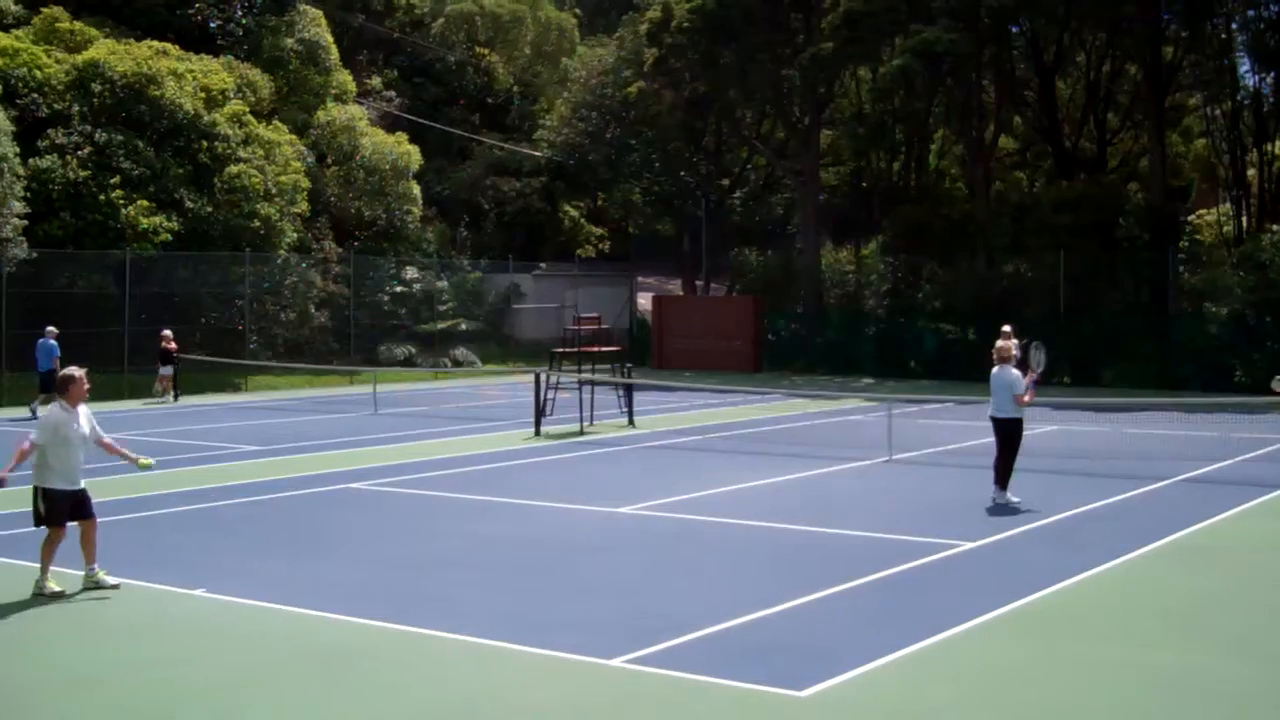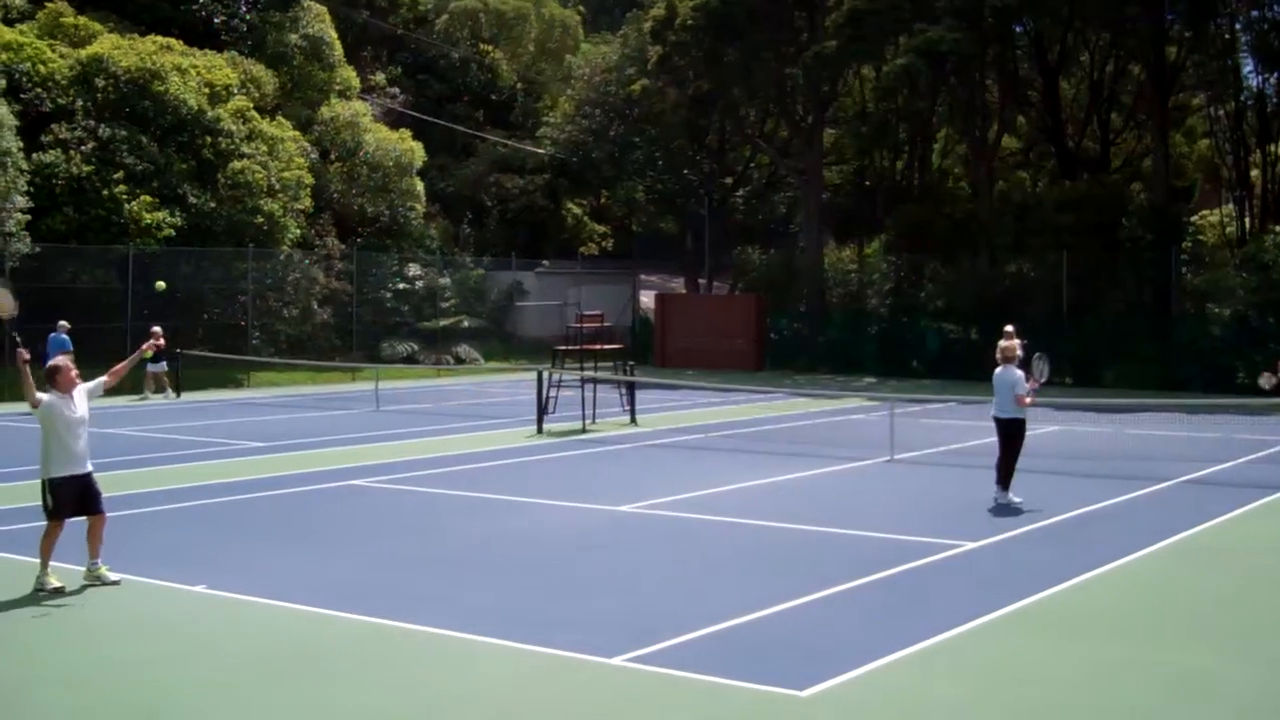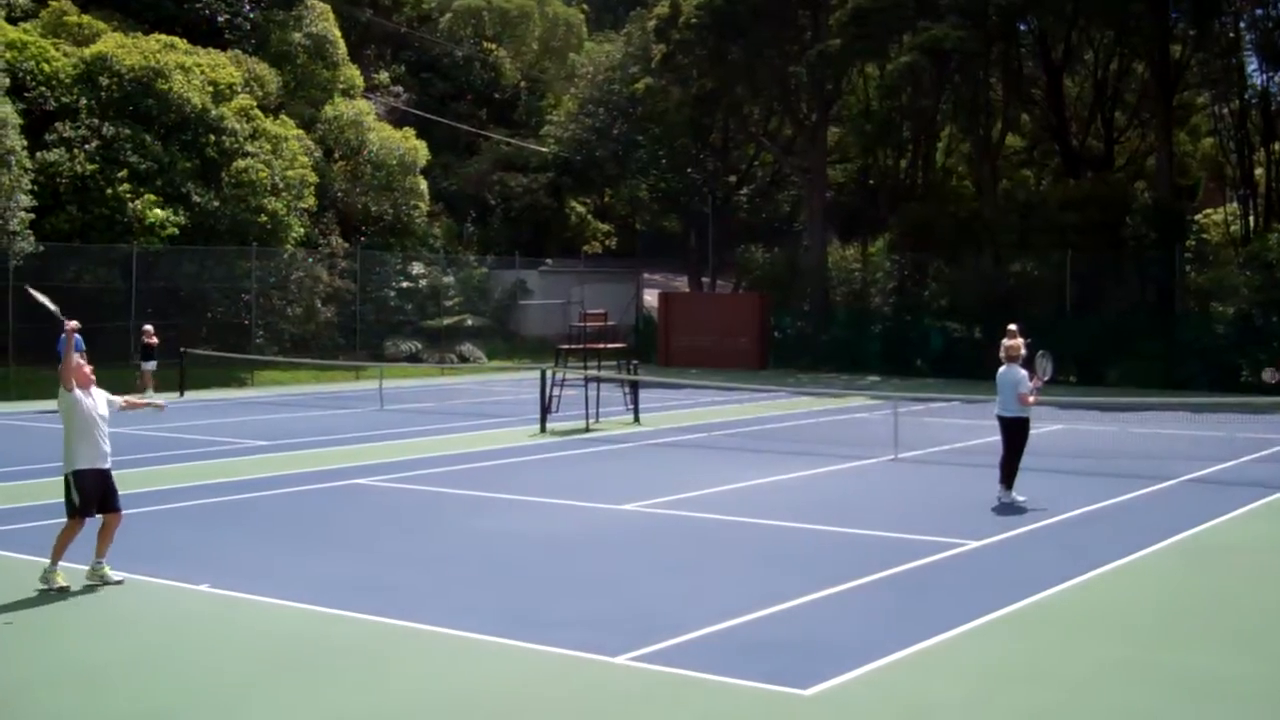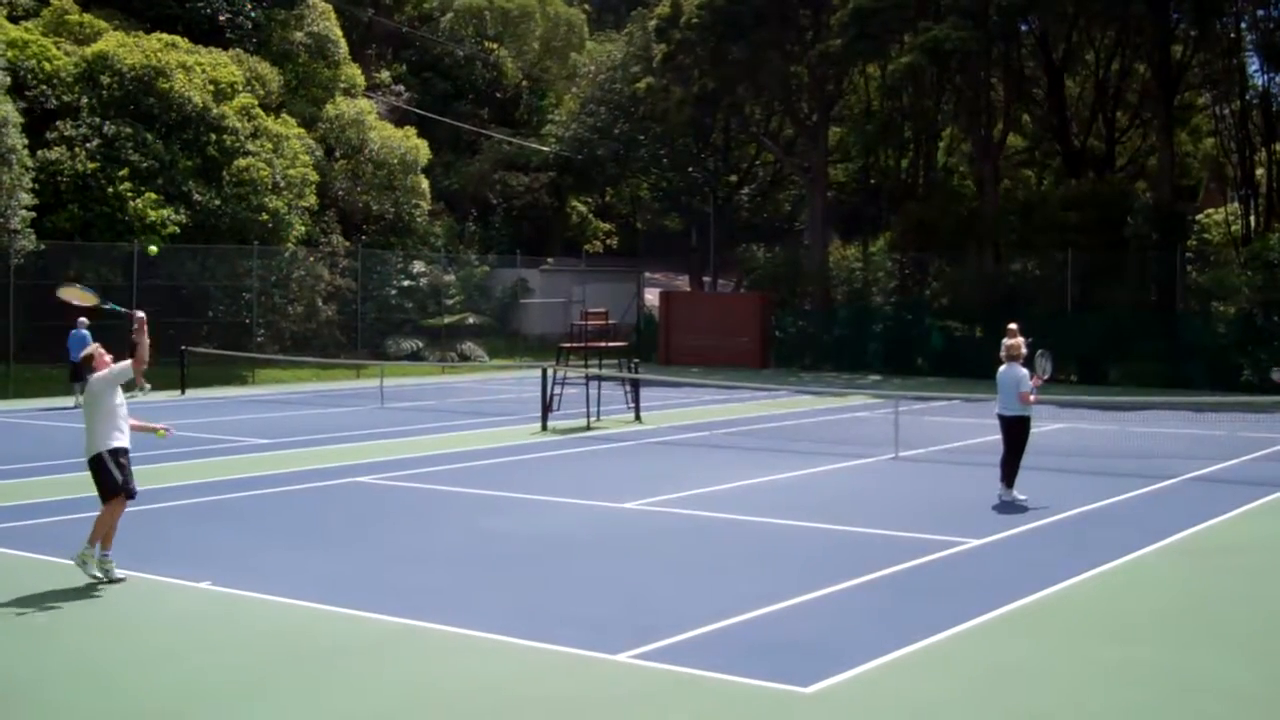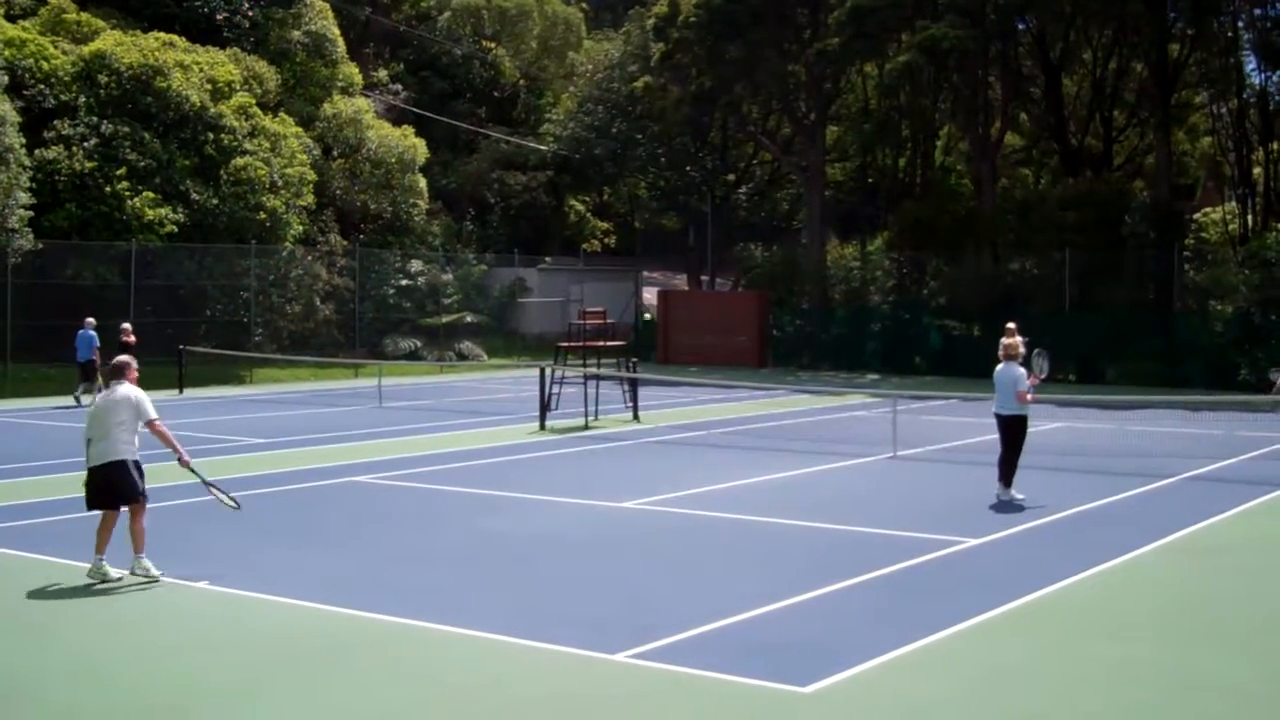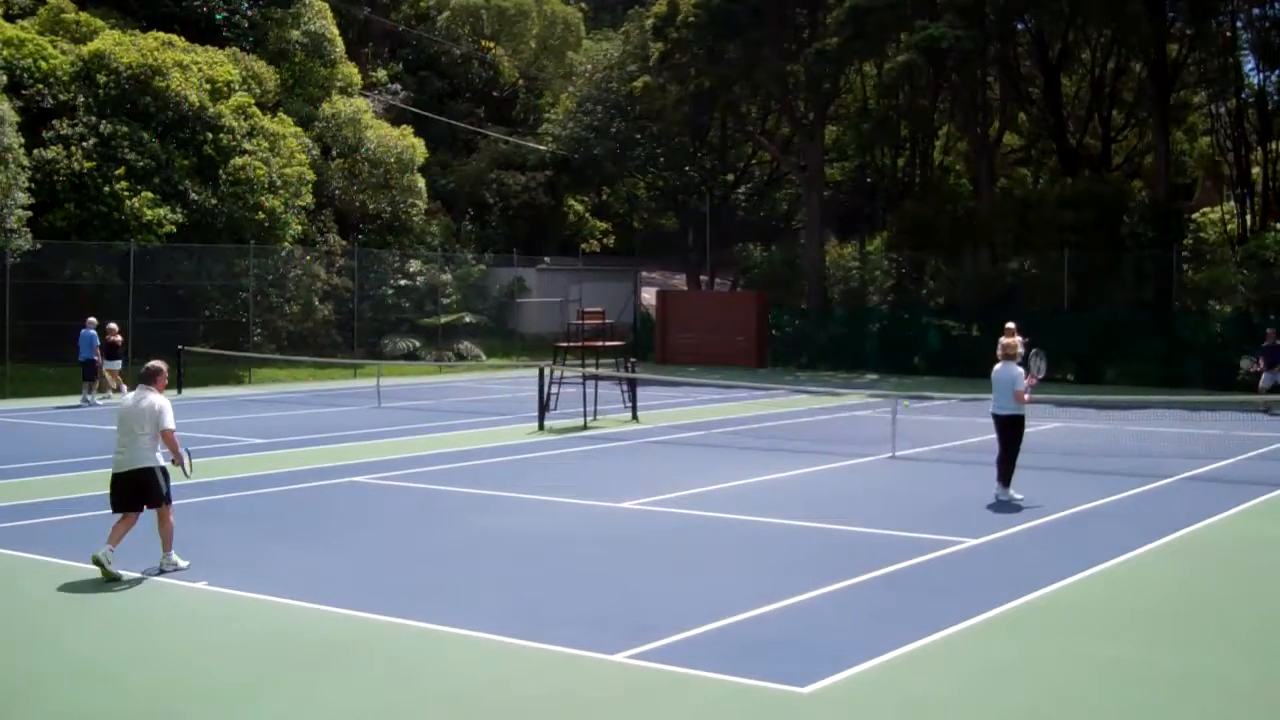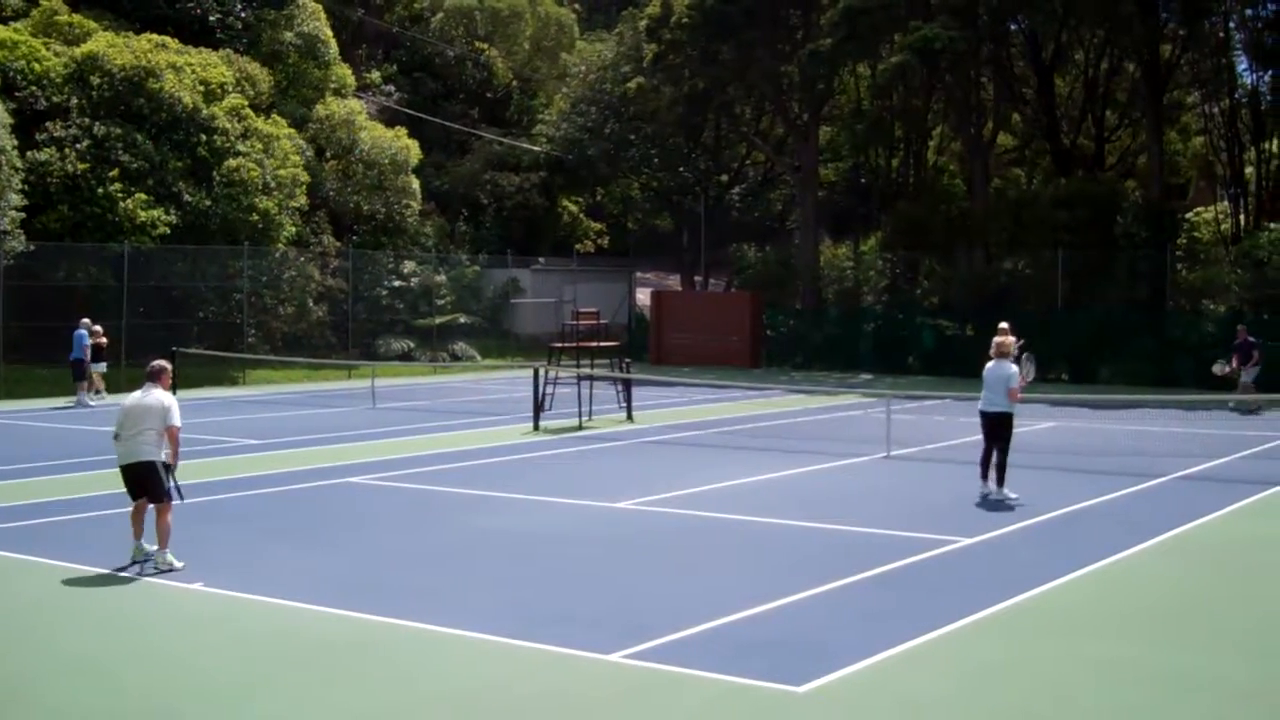
dt=0.3s
person 1, frame 1
left shoulder: (83, 412)
right shoulder: (53, 417)
left elbow: (102, 440)
right elbow: (31, 445)
left wrist: (130, 457)
left hip: (74, 484)
right hip: (50, 485)
left knee: (90, 523)
right knee: (57, 531)
left ankle: (92, 574)
right ankle: (42, 580)
person 1, frame 2
left shoulder: (81, 392)
right shoulder: (47, 402)
left elbow: (111, 377)
right elbow: (30, 396)
left wrist: (138, 354)
right wrist: (24, 368)
left hip: (83, 471)
right hip: (56, 475)
left knee: (98, 518)
right knee: (56, 525)
left ankle: (94, 569)
right ankle: (43, 576)
person 1, frame 3
left shoulder: (98, 394)
right shoulder: (70, 397)
left elbow: (123, 403)
right elbow: (66, 376)
left wrist: (149, 402)
right wrist: (69, 339)
left hip: (102, 467)
right hip: (80, 469)
left knee: (113, 516)
right knee: (76, 522)
left ankle: (97, 567)
right ankle: (51, 571)
person 1, frame 4
left shoulder: (101, 386)
right shoulder: (104, 380)
left elbow: (123, 421)
right elbow: (141, 361)
left wrist: (151, 428)
right wrist: (142, 328)
left hip: (112, 450)
right hip: (108, 451)
left knee: (116, 504)
right knee: (117, 502)
left ankle: (104, 560)
right ankle: (90, 552)
person 1, frame 5
left shoulder: (101, 400)
right shoulder: (134, 394)
left elbow: (90, 438)
right elbow: (156, 427)
left wrist: (91, 471)
right wrist: (179, 452)
left hip: (96, 461)
right hip: (121, 459)
left knee: (110, 513)
right knee: (137, 507)
left ankle: (98, 564)
right ankle: (140, 561)
person 1, frame 6
left shoulder: (126, 401)
right shoulder: (160, 402)
right elbow: (168, 435)
right wrist: (177, 455)
left hip: (121, 465)
right hip: (148, 464)
left knee: (129, 515)
right knee: (164, 509)
left ankle: (107, 552)
right ankle: (168, 558)
person 1, frame 7
left shoulder: (129, 399)
right shoulder: (166, 399)
left elbow: (116, 435)
right elbow: (173, 432)
right wrist: (174, 457)
left hip: (126, 459)
right hip: (150, 459)
left knee: (140, 502)
right knee: (163, 506)
left ankle: (139, 548)
right ankle: (163, 556)
